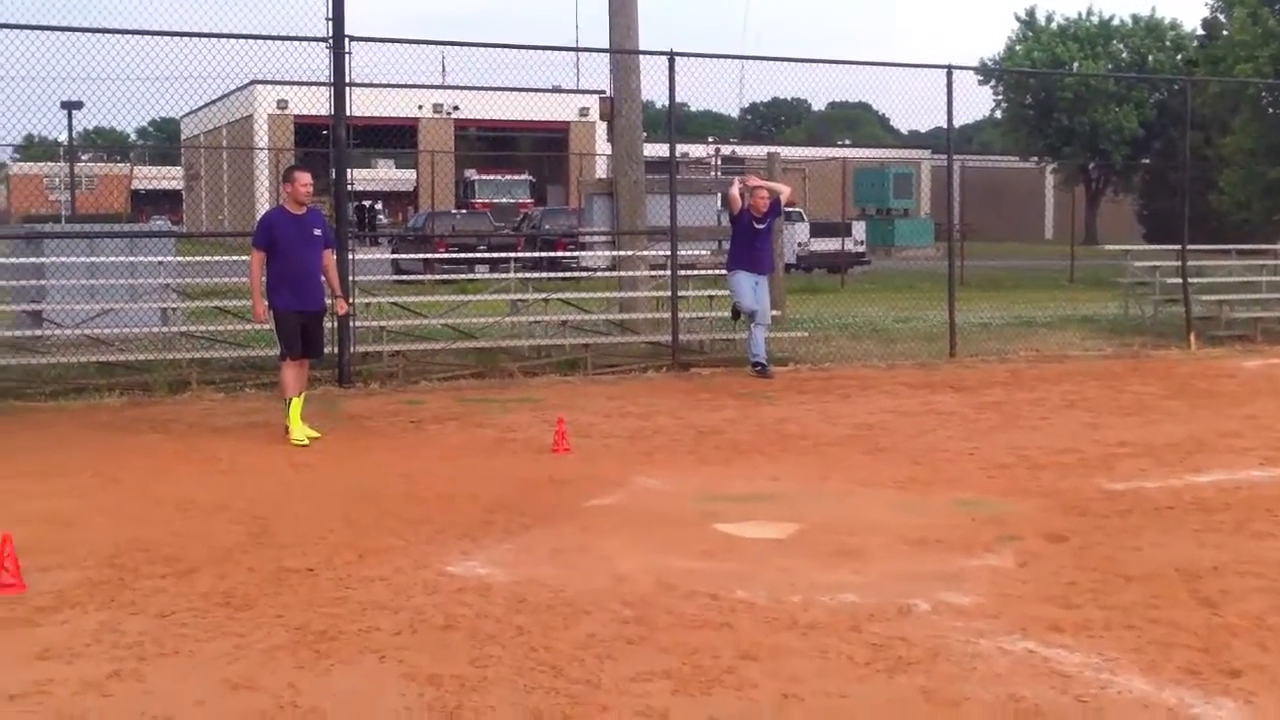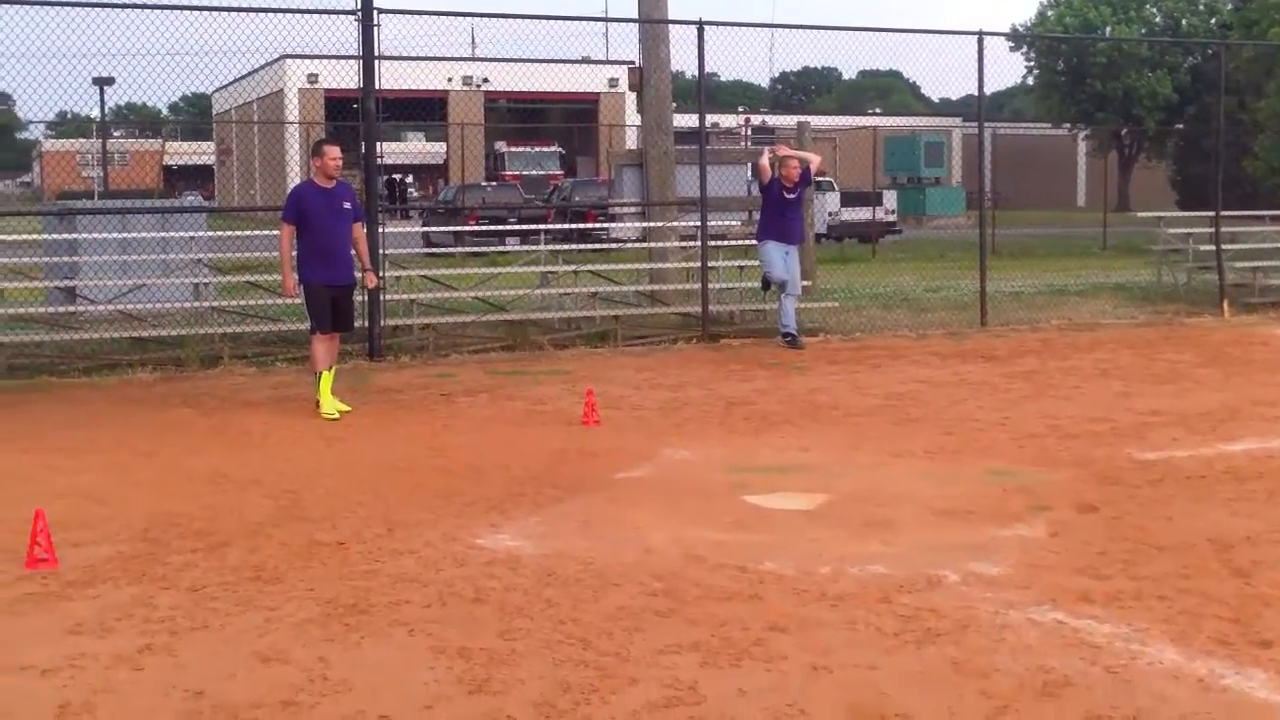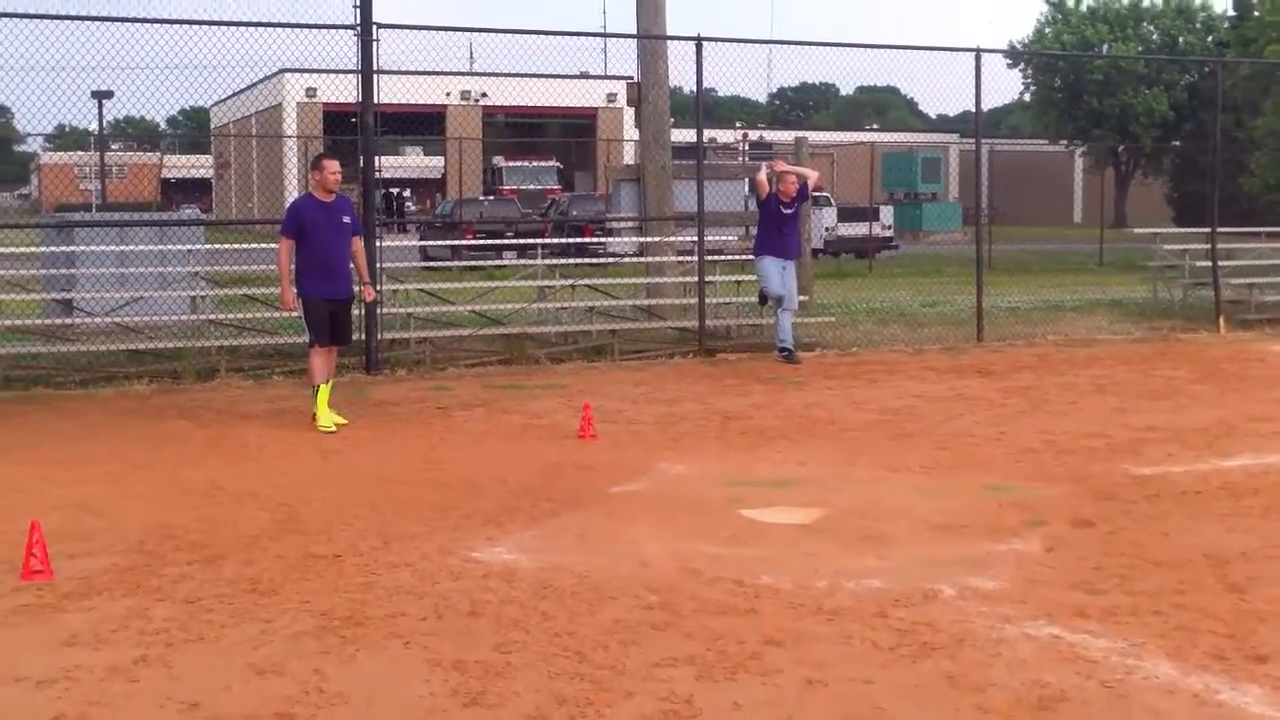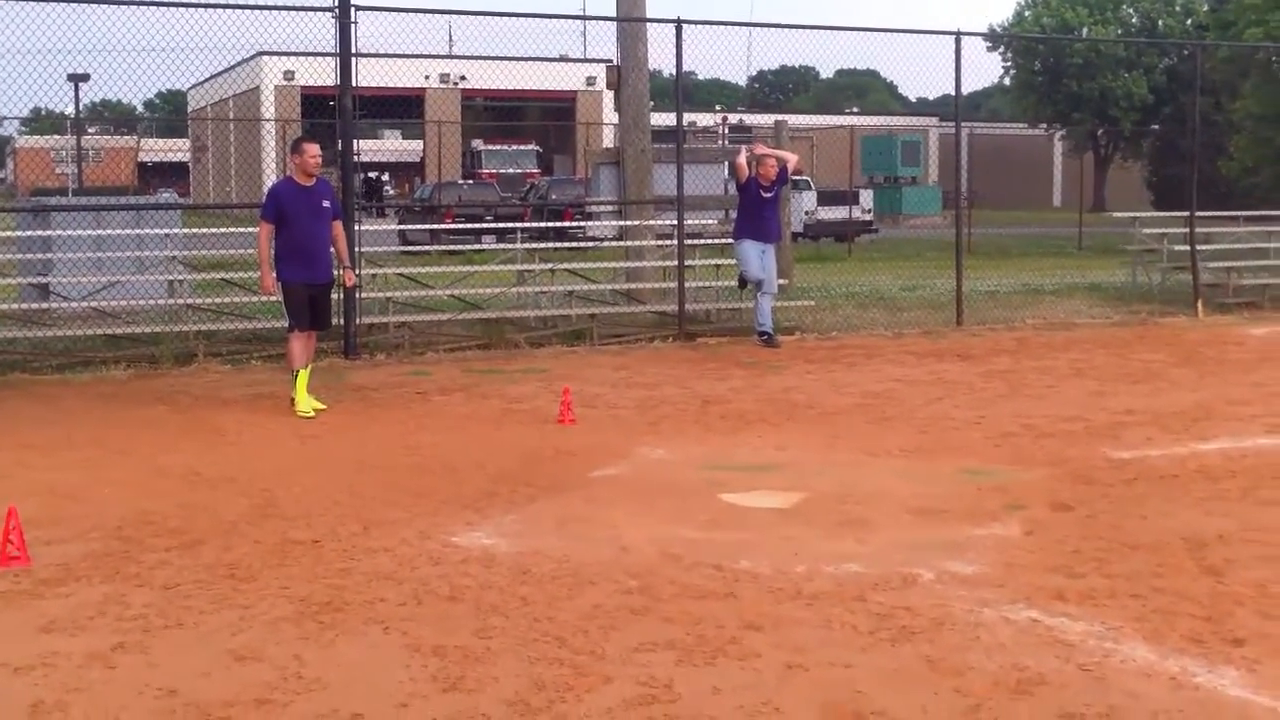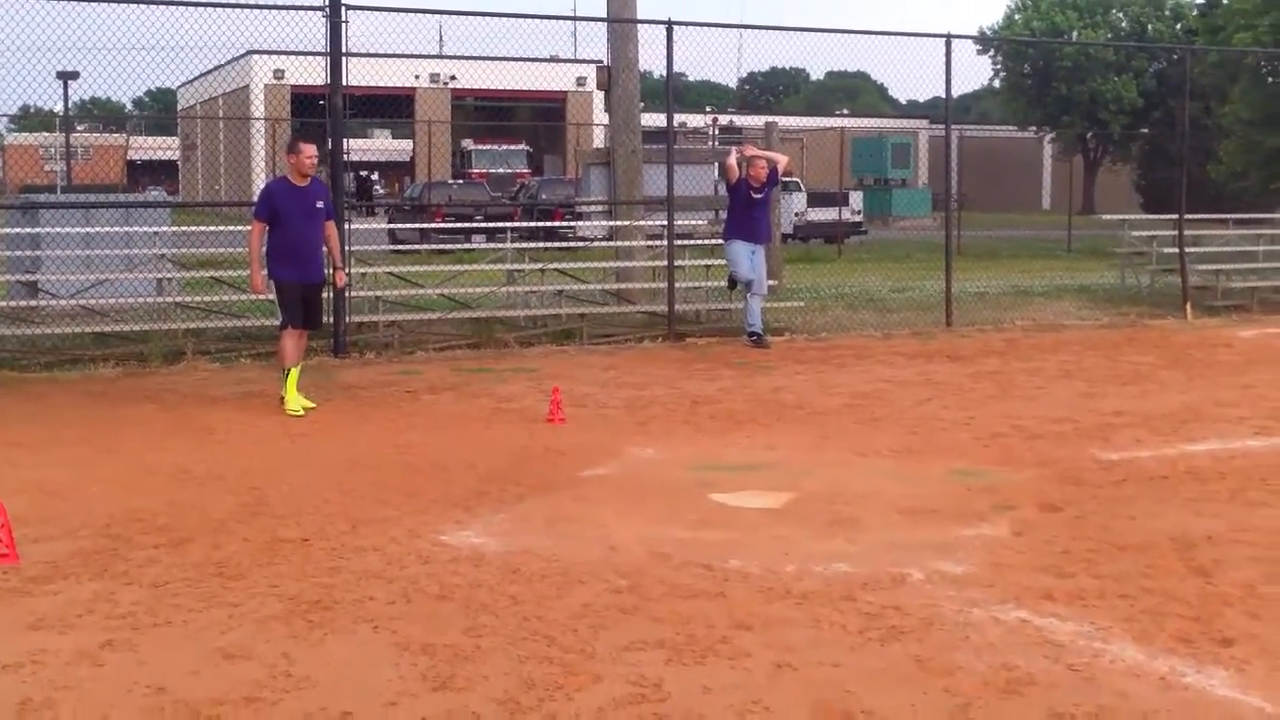
dt=0.5s
person 1, frame 1
left shoulder: (318, 219)
right shoulder: (271, 219)
left elbow: (327, 260)
right elbow: (257, 261)
left wrist: (338, 295)
right wrist: (257, 300)
left hip: (314, 304)
right hip: (285, 305)
left knee: (305, 360)
right knee: (291, 359)
left ankle: (297, 418)
right ankle: (292, 422)
person 1, frame 2
left shoulder: (348, 192)
right shoulder: (301, 193)
left elbow: (357, 233)
right elbow: (286, 235)
left wrist: (367, 268)
right wrist: (287, 274)
left hip: (344, 278)
right hip: (315, 279)
left knee: (335, 333)
right knee: (321, 333)
left ankle: (328, 392)
right ankle: (323, 396)
person 1, frame 3
left shoulder: (347, 206)
right shoulder: (300, 207)
left elbow: (356, 246)
right elbow: (285, 249)
left wrist: (366, 281)
right wrist: (286, 287)
left hip: (343, 292)
right hip: (313, 292)
left knee: (333, 347)
right knee: (319, 346)
left ankle: (325, 405)
right ankle: (320, 408)
person 1, frame 4
left shoulder: (327, 189)
right shoulder: (280, 191)
left elbow: (337, 230)
right elbow: (265, 233)
left wrist: (346, 265)
right wrist: (265, 271)
left hip: (322, 276)
right hip: (292, 277)
left knee: (312, 332)
right knee: (298, 331)
left ankle: (302, 390)
right ankle: (299, 394)
person 1, frame 5
left shoulder: (322, 190)
right shoulder: (274, 190)
left elbow: (330, 230)
right elbow: (257, 230)
left wrist: (338, 266)
right wrist: (256, 270)
left hip: (314, 274)
right hip: (284, 273)
left knee: (304, 330)
right knee: (291, 328)
left ankle: (291, 390)
right ankle: (289, 392)
person 2, frame 1
left shoulder: (770, 214)
right shoulder: (742, 215)
left elbow: (786, 191)
right elbow: (733, 194)
left wrist: (760, 183)
right wrist: (737, 183)
left hip: (762, 274)
right hip: (739, 271)
left knee: (761, 319)
right knee: (749, 306)
left ankle: (758, 362)
right ankle: (738, 306)
person 2, frame 2
left shoulder: (800, 183)
right shoulder: (772, 185)
left elbow: (816, 160)
right elbow: (762, 164)
left wrist: (790, 152)
right wrist: (767, 153)
left hip: (792, 244)
right hip: (770, 241)
left knee: (792, 290)
right knee: (779, 276)
left ankle: (788, 333)
right ankle: (769, 277)
person 2, frame 3
left shoulder: (797, 198)
right shoulder: (769, 200)
left elbow: (814, 175)
right elbow: (760, 180)
left wrist: (787, 168)
right wrist: (764, 168)
left hip: (789, 259)
right hip: (767, 256)
left knee: (788, 305)
right knee: (776, 291)
left ankle: (785, 348)
right ankle: (766, 292)
person 2, frame 4
left shoulder: (777, 182)
right shoulder: (749, 184)
left elbow: (793, 158)
right elbow: (740, 163)
left wrist: (767, 151)
right wrist: (744, 152)
left hip: (768, 243)
right hip: (746, 240)
left knee: (768, 289)
right knee: (756, 275)
left ankle: (764, 332)
right ankle: (745, 276)
person 2, frame 5
left shoulder: (768, 184)
right shoulder: (739, 185)
left elbow: (784, 160)
right elbow: (730, 164)
left wrist: (757, 152)
right wrist: (734, 153)
left hip: (758, 244)
right hip: (736, 241)
left knee: (758, 289)
right knee: (745, 276)
left ankle: (754, 332)
right ankle: (735, 276)
